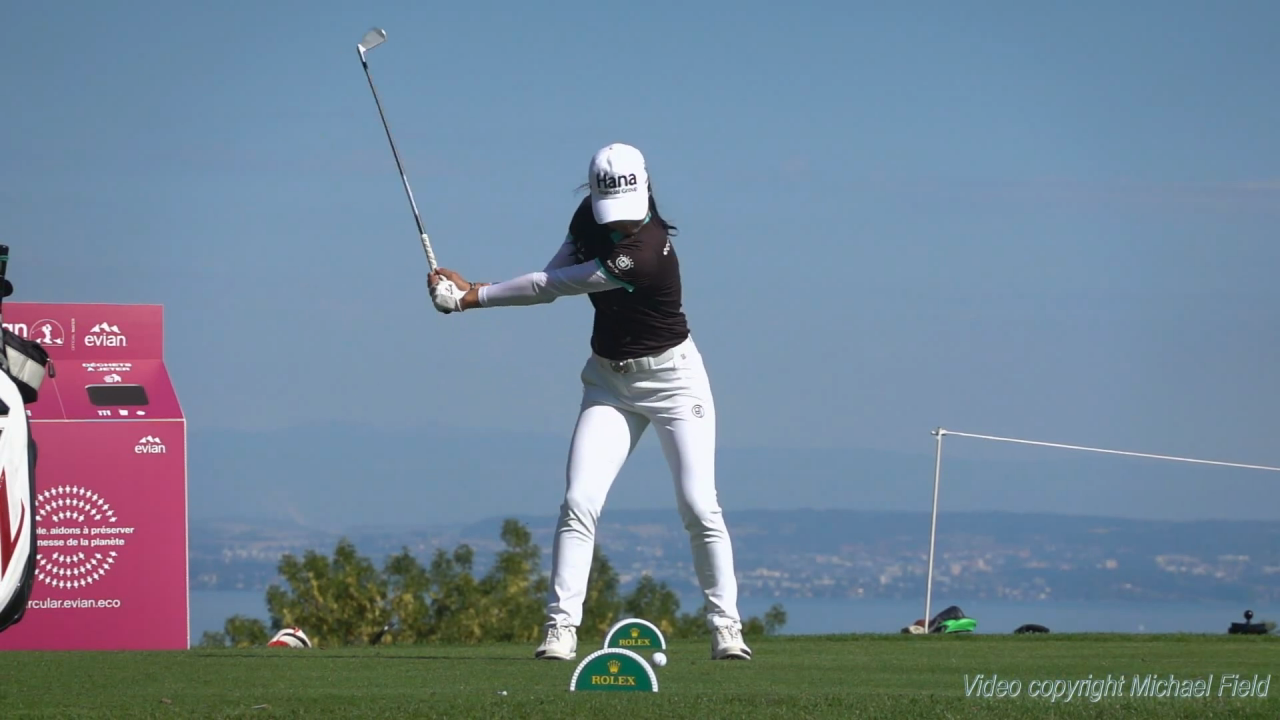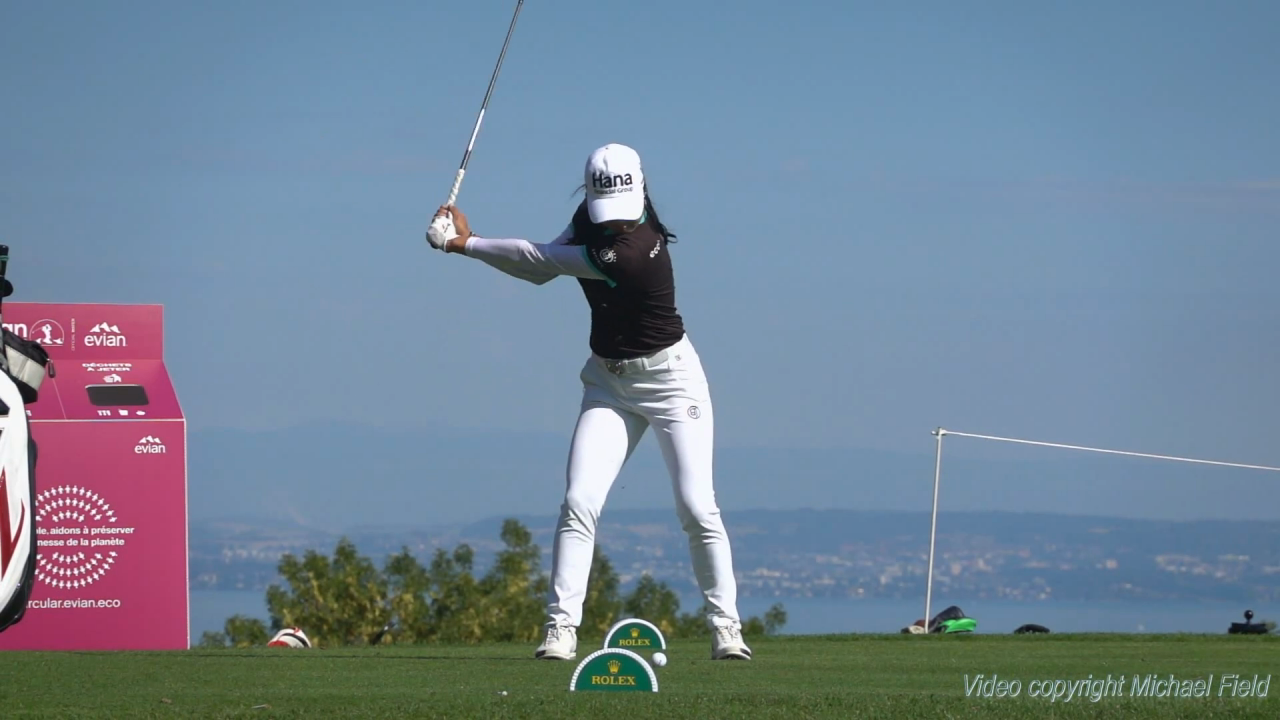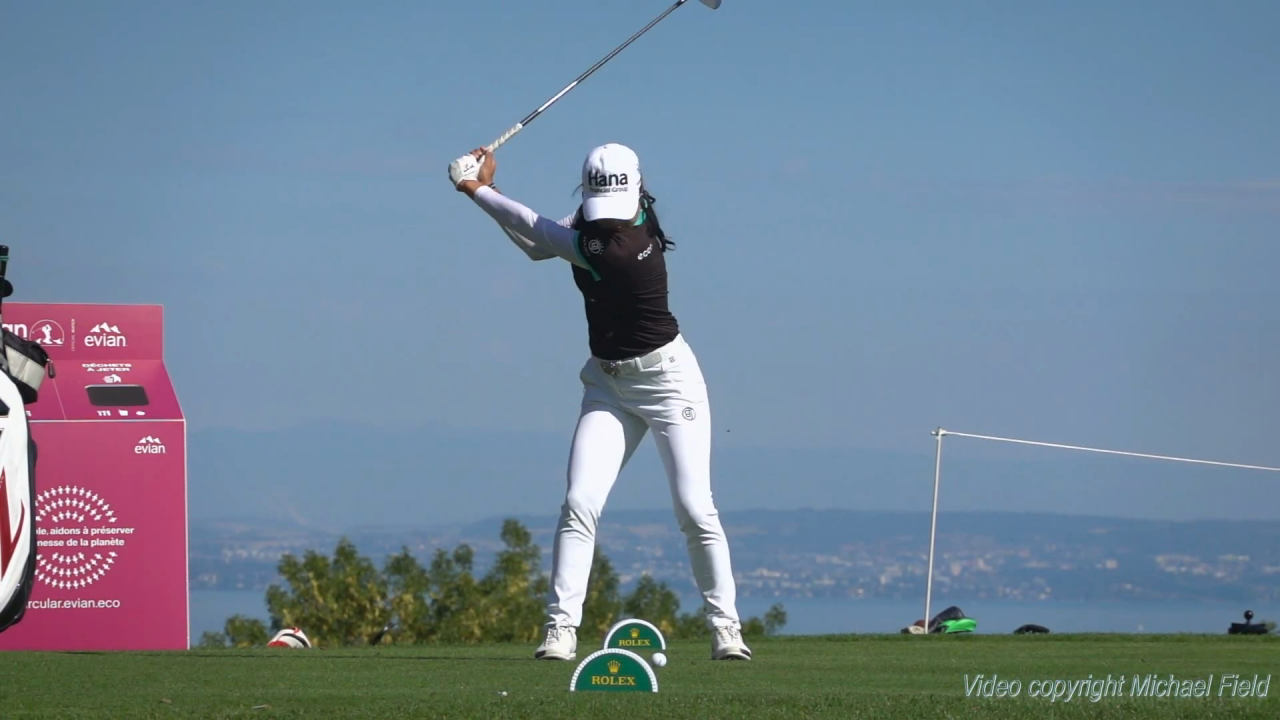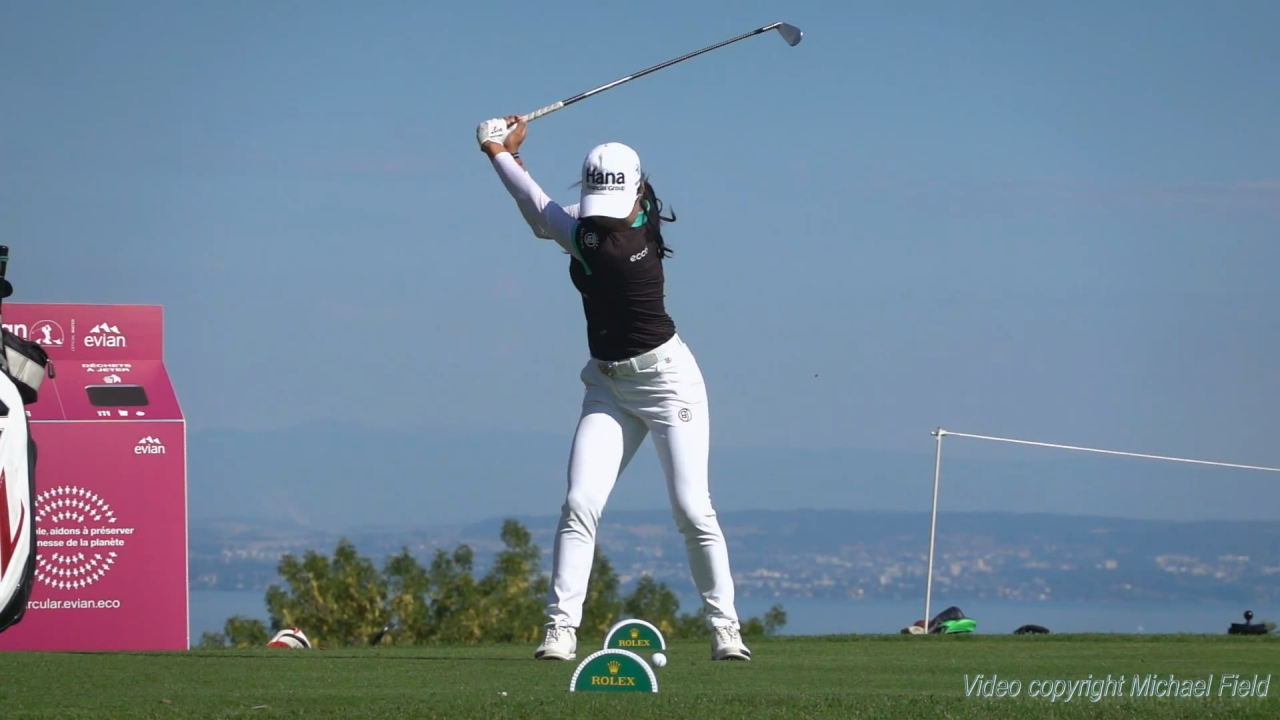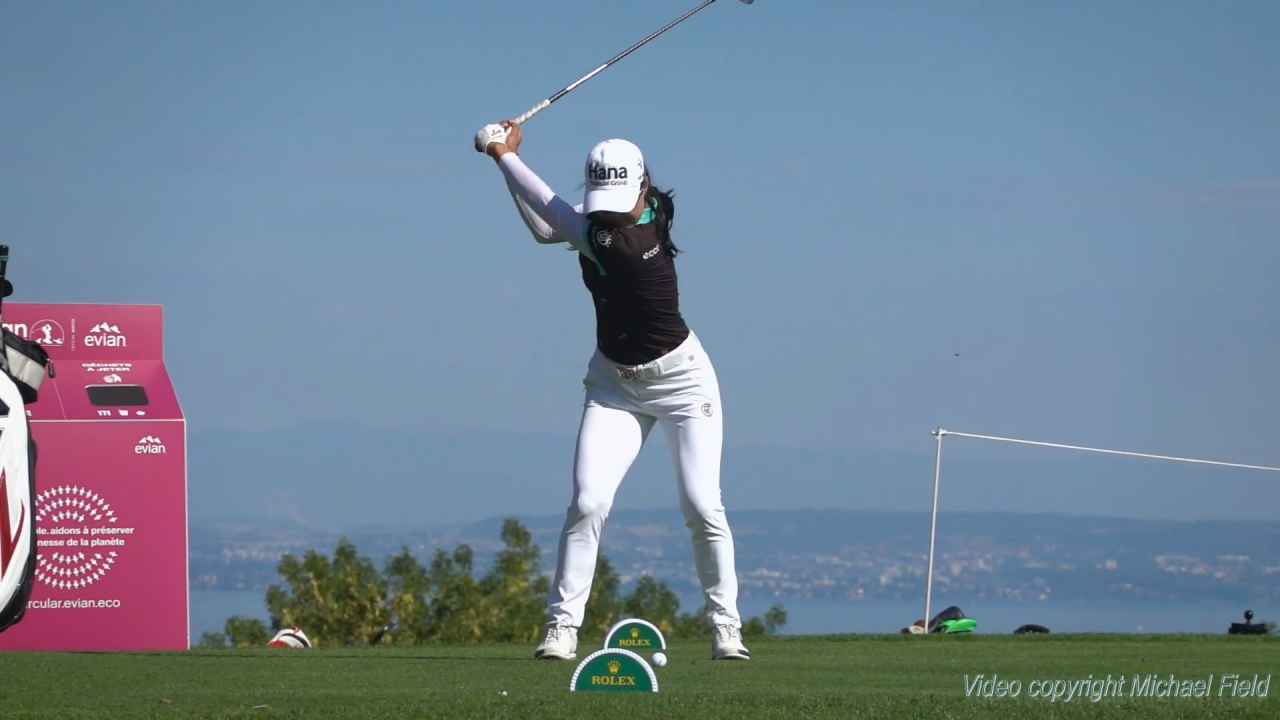
dt=0.3s
person 1, frame 1
left shoulder: (646, 252)
right shoulder: (588, 217)
left elbow: (555, 286)
right elbow: (551, 280)
left wrist: (474, 296)
right wrist: (475, 290)
left hip: (672, 378)
right hip: (609, 381)
left knee: (698, 505)
right knee: (578, 502)
left ankle: (726, 626)
right ankle: (561, 627)
person 1, frame 2
left shoulder: (632, 253)
right shoulder: (591, 216)
left elbow: (541, 256)
right elbow: (538, 268)
left wrist: (465, 242)
right wrist: (467, 234)
left hip: (669, 377)
right hip: (607, 381)
left knee: (696, 506)
right knee: (579, 503)
left ankle: (726, 626)
right ankle: (560, 627)
person 1, frame 3
left shoulder: (617, 251)
right shoulder: (598, 218)
left elbow: (540, 232)
right elbow: (539, 246)
left wrist: (478, 189)
right wrist: (485, 187)
left hip: (667, 379)
right hip: (608, 382)
left knee: (694, 508)
right knee: (579, 504)
left ankle: (726, 626)
right ankle: (560, 629)
person 1, frame 4
left shoulder: (607, 249)
right shoulder: (626, 213)
left elbow: (545, 216)
right elbow: (548, 222)
left wrist: (499, 154)
right wrist: (511, 153)
left hip: (665, 379)
right hip: (610, 383)
left knee: (691, 509)
right knee: (579, 502)
left ankle: (725, 625)
right ankle: (561, 628)
person 1, frame 5
left shoulder: (622, 244)
right shoulder: (612, 217)
left elbow: (553, 212)
right elbow: (546, 227)
left wrist: (505, 154)
right wrist: (508, 155)
left hip: (680, 379)
right hip: (615, 383)
left knee: (701, 505)
right knee: (589, 502)
left ankle: (726, 625)
right ankle: (563, 626)
